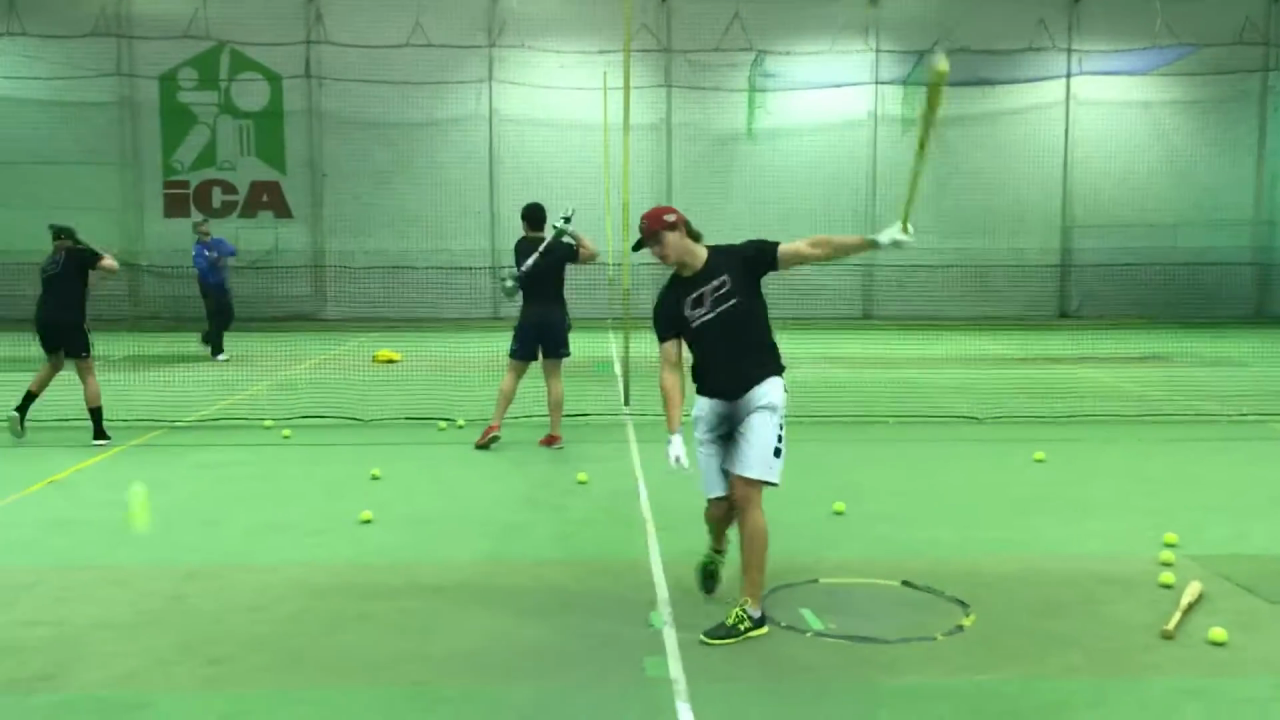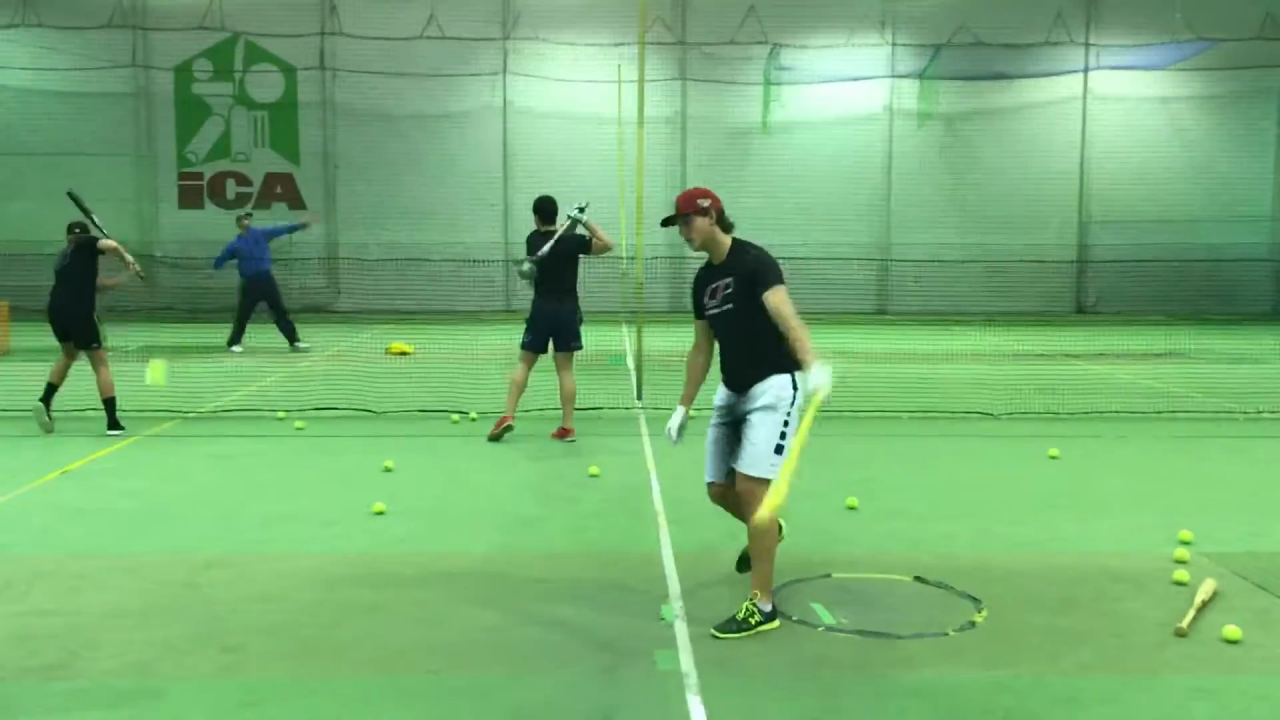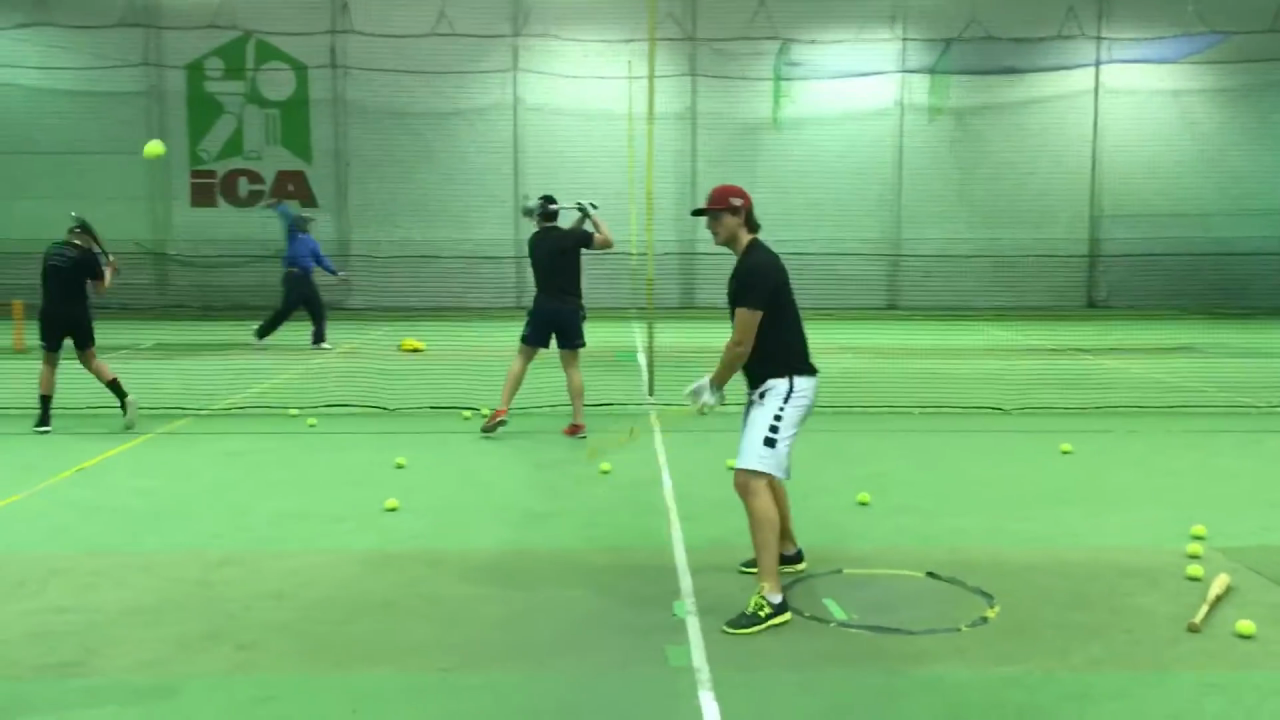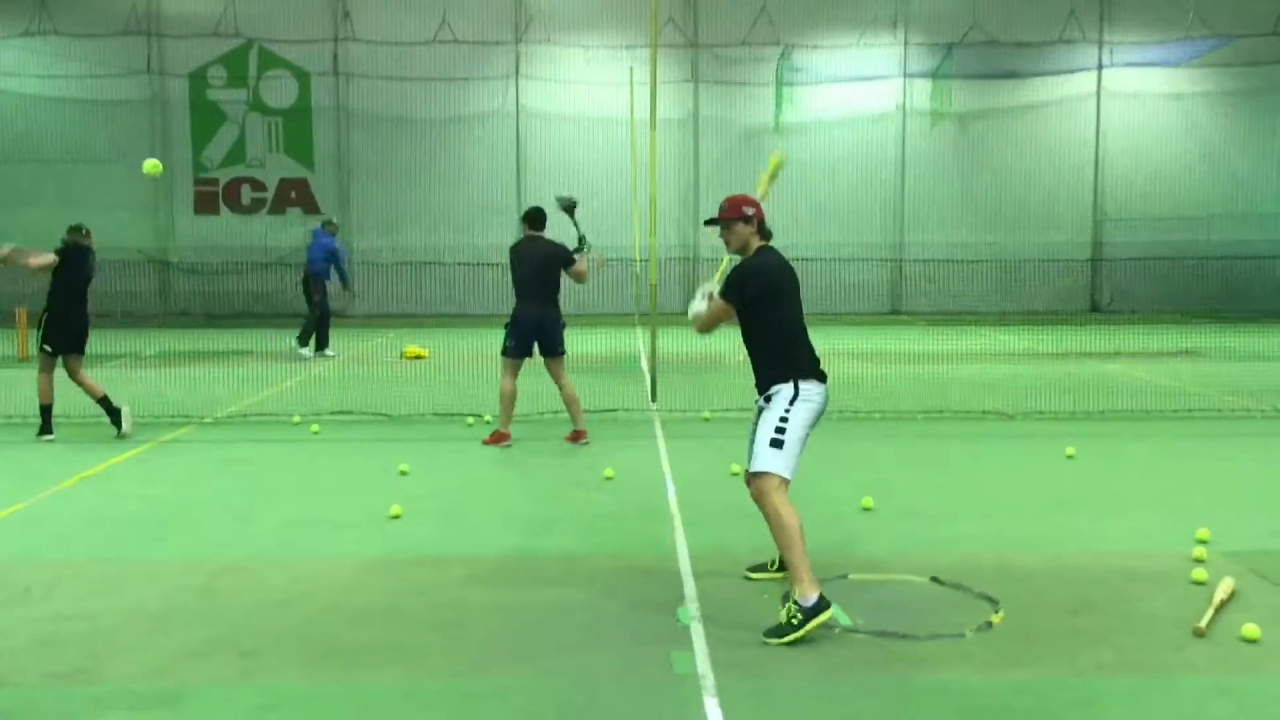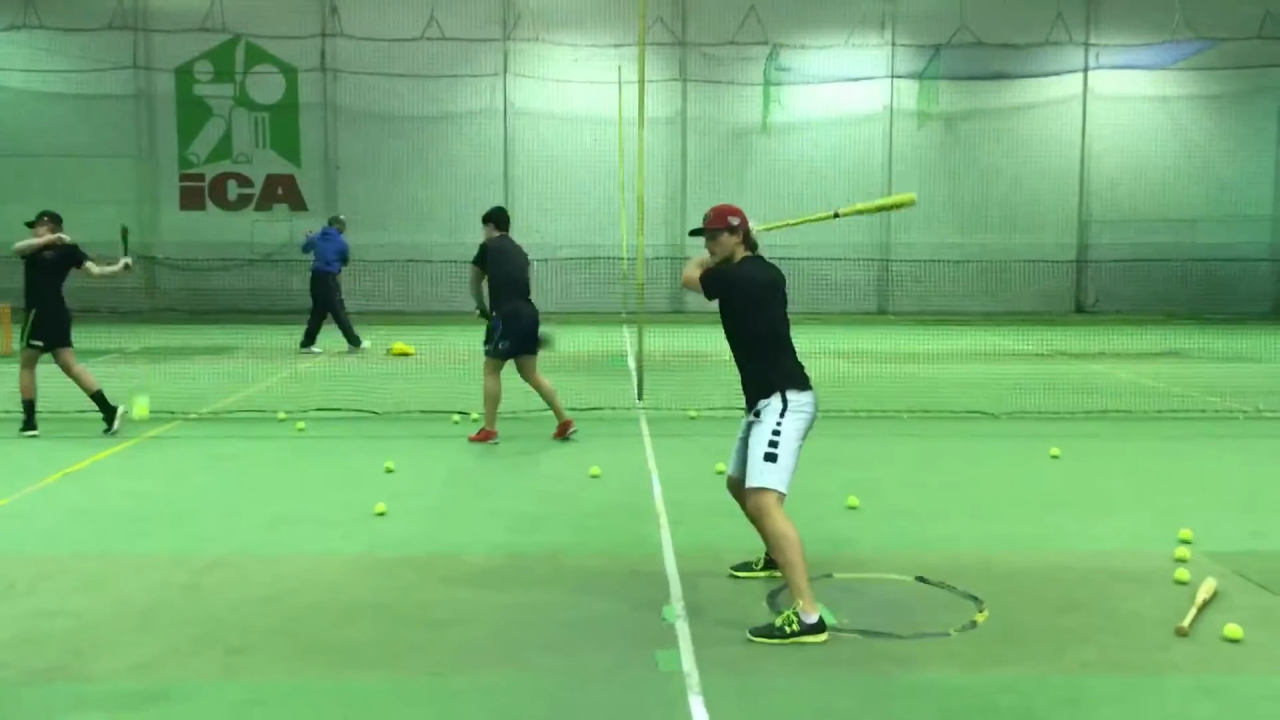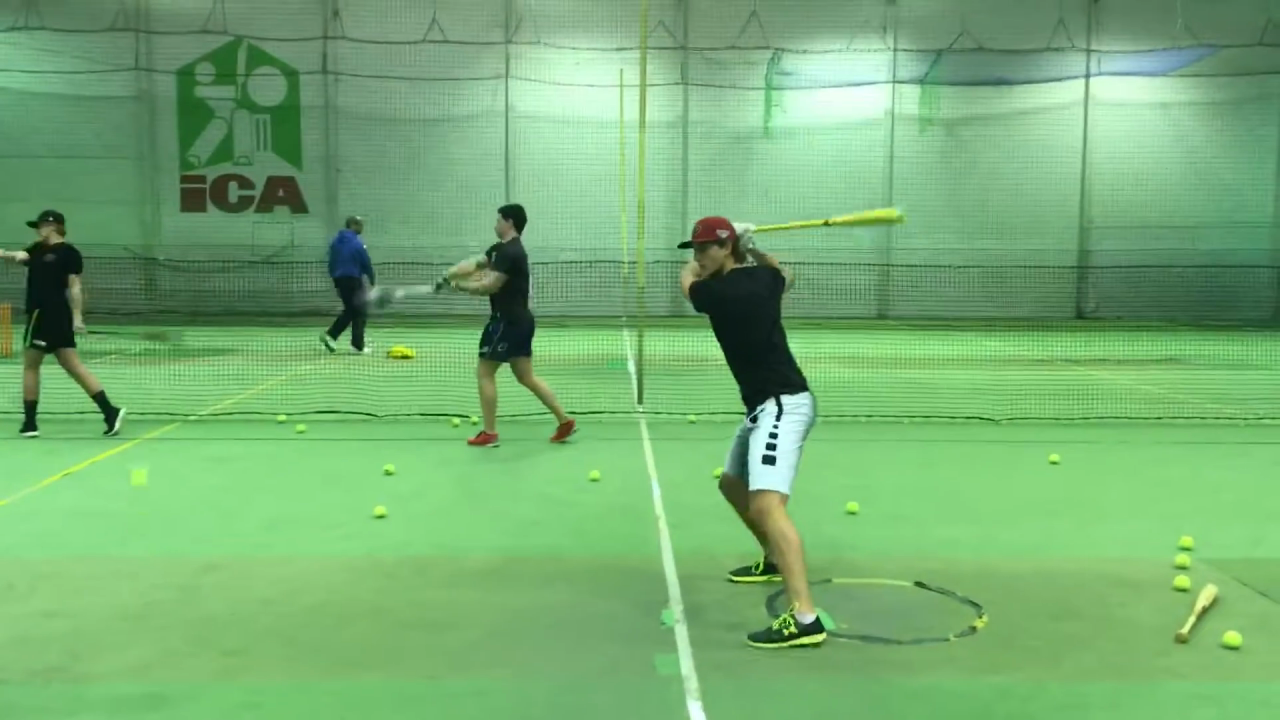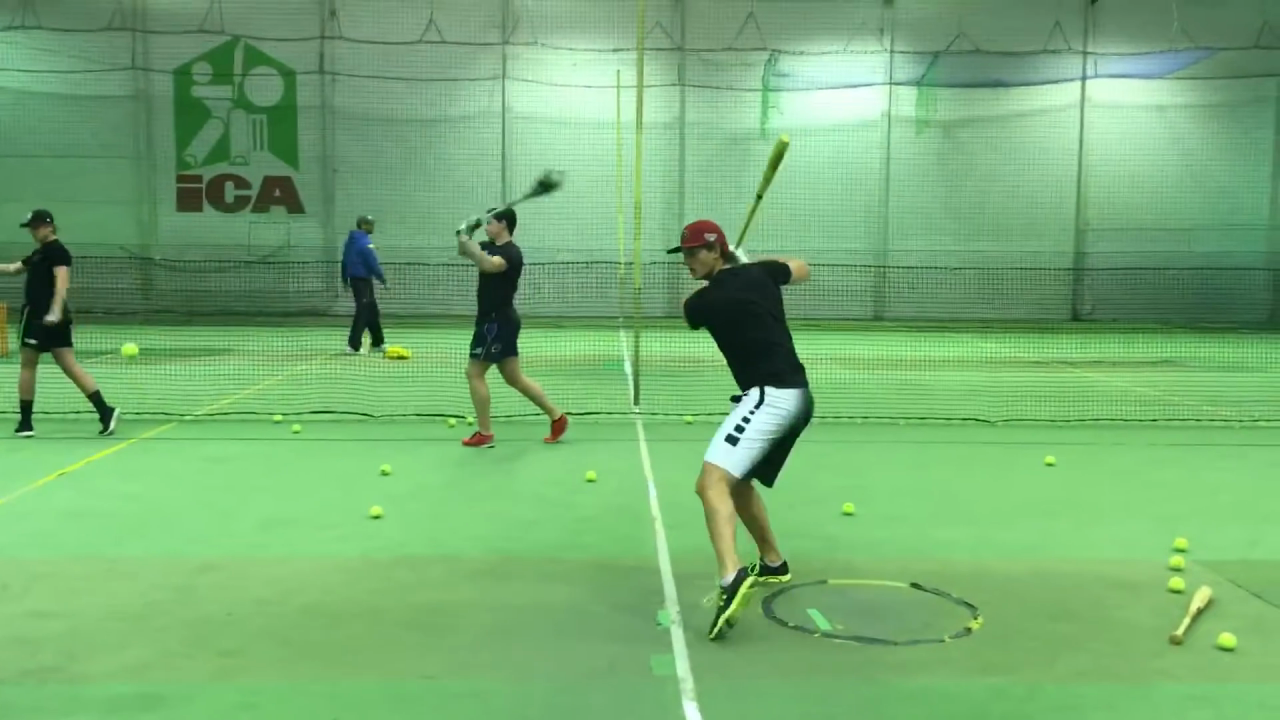
dt=0.3s
person 1, frame 1
left shoulder: (740, 258)
right shoulder: (669, 302)
left elbow: (811, 250)
right elbow: (669, 370)
left wrist: (876, 240)
right wrist: (674, 433)
left hip: (759, 394)
right hip: (711, 403)
left knee: (745, 495)
right knee: (719, 506)
left ankle: (752, 610)
right ankle: (716, 549)
person 1, frame 2
left shoulder: (754, 261)
right shoulder: (703, 279)
left elbow: (785, 314)
right elbow: (702, 346)
left wrist: (812, 363)
right wrist: (683, 405)
left hip: (774, 386)
right hip: (732, 390)
left knee: (750, 487)
right knee: (720, 489)
left ankle: (763, 605)
right ankle: (764, 535)
person 1, frame 3
left shoulder: (757, 266)
right shoulder: (746, 265)
left elbow: (742, 345)
left wrist: (713, 387)
right wrist: (713, 384)
left hip: (785, 385)
right hip: (767, 384)
left knee: (750, 480)
right knee: (760, 475)
left ankle: (771, 597)
right ankle: (787, 549)
person 1, frame 4
left shoulder: (752, 270)
right shoulder: (774, 265)
left elbow: (706, 322)
left wrist: (702, 306)
right wrist: (723, 300)
left hip: (794, 390)
right hip: (785, 388)
left knee: (769, 486)
right knee: (759, 477)
left ankle: (809, 599)
right ankle: (791, 558)
person 1, frame 5
left shoulder: (732, 277)
right shoulder: (767, 272)
left elbow: (688, 276)
left wrist: (716, 257)
right wrist: (722, 254)
left hip: (782, 402)
right hip: (770, 399)
left knee: (763, 501)
right knee: (739, 484)
left ankle: (807, 616)
right ankle: (777, 556)
person 1, frame 6
left shoulder: (716, 292)
right shoulder: (764, 278)
left elbow: (686, 279)
right elbow: (783, 275)
left wrist: (709, 262)
right wrist: (753, 249)
left hip: (781, 407)
right hip: (779, 403)
left knee: (767, 503)
right knee: (732, 484)
left ankle: (804, 618)
right ankle: (775, 561)
person 1, frame 7
left shoulder: (705, 300)
right shoulder: (761, 274)
right elbow: (802, 270)
left wrist: (717, 269)
left hip: (769, 397)
right hip: (795, 397)
left knee: (711, 481)
right knee: (735, 479)
left ankle: (732, 576)
right ankle: (772, 562)
person 2, frame 1
left shoulder: (522, 246)
right shoulder: (560, 248)
right elbow: (593, 254)
left wrist: (561, 231)
right wrist: (571, 231)
left hip: (529, 318)
right hip: (555, 318)
left knee: (513, 373)
right knee: (553, 376)
left ankle: (494, 426)
right ankle: (555, 434)
person 2, frame 2
left shoulder: (533, 240)
right shoulder: (572, 241)
right elbow: (607, 245)
left wrist: (573, 223)
right wrist: (584, 221)
left hip: (541, 310)
right hip: (567, 311)
left knee: (524, 363)
right knee: (565, 369)
left ankle: (508, 415)
right ankle: (567, 427)
person 2, frame 3
left shoulder: (534, 240)
right shoulder: (573, 237)
right elbow: (608, 242)
left wrist: (581, 219)
right wrist: (591, 216)
left hip: (543, 307)
right hip: (570, 309)
left knee: (522, 358)
right knee: (572, 366)
left ankle: (502, 410)
right ankle: (578, 423)
person 2, frame 4
left shoulder: (517, 248)
right shoulder: (558, 250)
right elbow: (582, 277)
left wrist: (571, 254)
right wrist: (581, 254)
left hip: (523, 316)
right hip: (550, 317)
left knee: (509, 373)
right knee: (560, 375)
left ankle: (503, 432)
right ankle: (579, 429)
person 2, frame 5
left shoulder: (488, 247)
right shoulder: (519, 253)
left elbow: (475, 281)
left wrist: (481, 305)
left hip: (507, 316)
right hip: (529, 315)
left knee: (491, 371)
right knee: (531, 374)
left ankle: (489, 430)
right ankle: (564, 421)
person 2, frame 6
left shoulder: (511, 252)
right shoulder: (500, 248)
left elbow: (489, 286)
right elbow: (475, 265)
left wrist: (460, 286)
right wrist: (450, 275)
left hip: (508, 321)
right hip: (517, 320)
left knee: (485, 372)
right knee: (527, 376)
left ankle: (489, 433)
right ankle: (564, 421)
person 2, frame 7
left shoulder: (512, 253)
right shoulder: (488, 246)
left elbow: (489, 266)
right elbow: (467, 250)
left wrist: (466, 242)
right wrist: (465, 235)
left hip: (499, 322)
right hip: (492, 321)
left knee: (474, 373)
right knee: (514, 377)
left ankle: (485, 434)
right ankle: (557, 417)
person 3, frame 1
left shoulder: (48, 262)
right shoulder: (78, 253)
right elbow: (113, 267)
right wrist: (106, 257)
left hip: (45, 319)
right hip: (70, 320)
left knee: (54, 365)
right knee: (88, 374)
left ankle: (21, 411)
right ankle: (98, 432)
person 3, frame 2
left shoulder: (64, 256)
right shoulder: (85, 245)
left elbow: (97, 284)
right elbow: (110, 245)
left wrist: (127, 275)
right wrist: (126, 257)
left hip: (56, 309)
right hip: (80, 312)
left knee: (68, 355)
right knee: (101, 365)
left ankle: (45, 402)
right ankle: (113, 422)
person 3, frame 3
left shoulder: (53, 248)
right shoulder: (88, 256)
right elbow: (101, 288)
right wrist: (109, 270)
left hip: (50, 313)
right hip: (77, 314)
left knee: (49, 363)
right knee: (90, 361)
left ankle: (44, 418)
right ankle: (124, 399)
person 3, frame 4
left shoulder: (78, 251)
right shoulder: (86, 255)
left elbow: (39, 263)
right elbow: (35, 258)
left hip: (58, 317)
right hip: (78, 319)
left knee: (45, 370)
right knee: (76, 372)
left ankle: (46, 426)
right ankle: (115, 413)
person 3, frame 5
left shoulder: (68, 250)
right shoulder: (35, 247)
left elbow: (94, 271)
right elbow: (17, 249)
left wrist: (117, 268)
right wrist: (48, 239)
left hip: (45, 312)
right hip: (51, 313)
left knee: (27, 365)
right knee: (70, 366)
left ankle: (29, 422)
right ankle: (109, 410)
person 3, frame 6
left shoulder: (69, 253)
right shoulder: (38, 249)
left elbow: (75, 287)
left wrist: (78, 318)
left hip: (48, 314)
right hip: (54, 315)
left knee: (31, 366)
right knee: (74, 366)
left ankle: (30, 423)
right ankle: (111, 412)
person 3, frame 7
left shoulder: (56, 250)
right shoulder: (41, 252)
left elbow: (62, 281)
left wrist: (55, 311)
left hip: (40, 314)
right hip: (53, 316)
left knee: (28, 365)
right knee: (70, 365)
left ankle: (25, 422)
right ankle: (105, 411)
